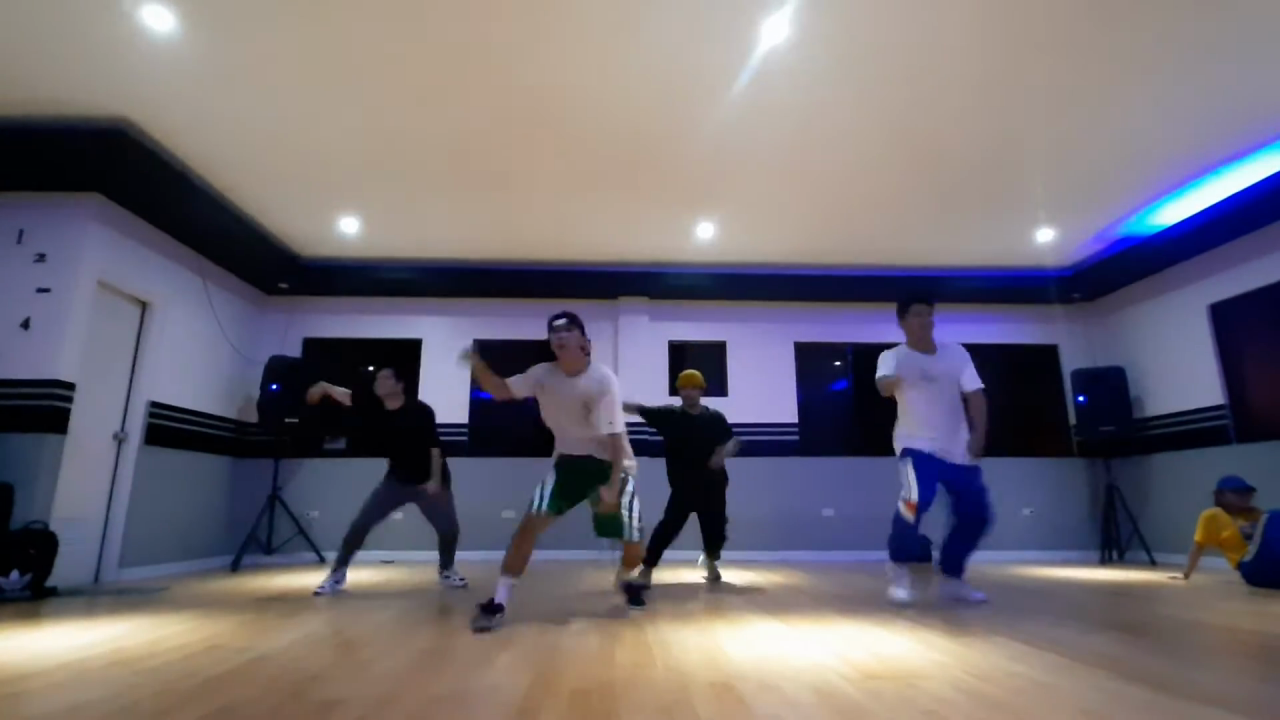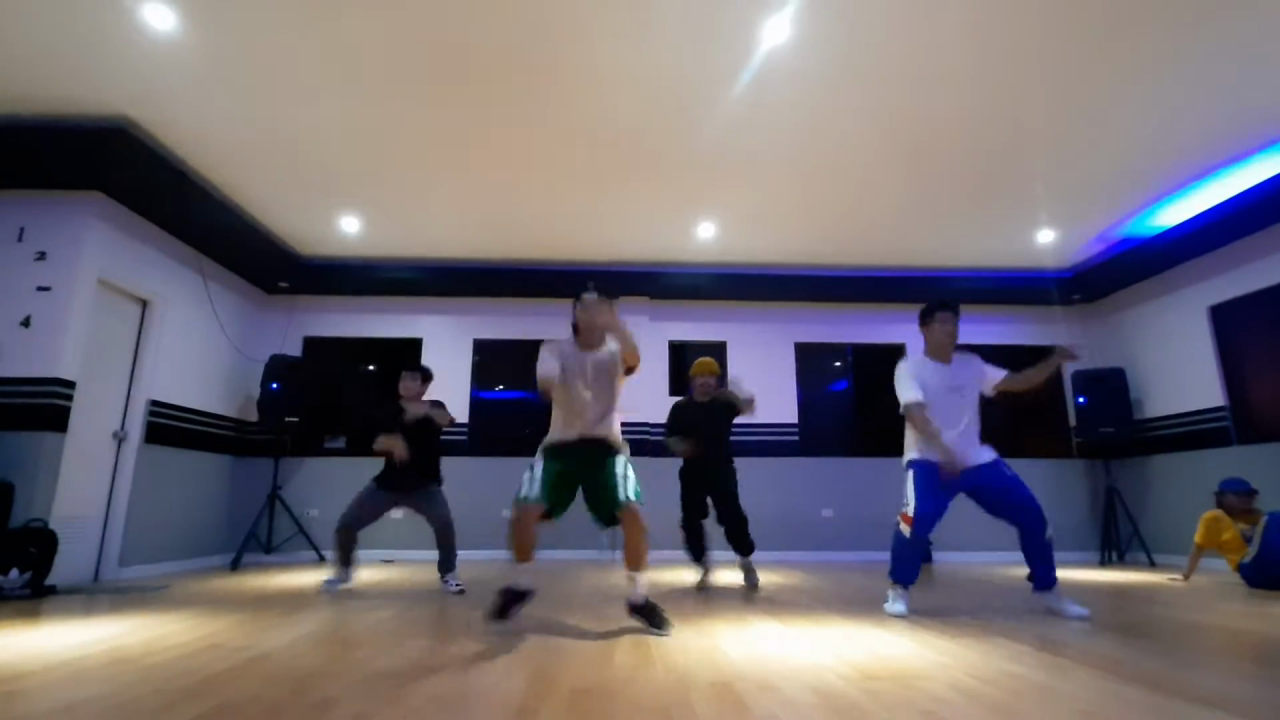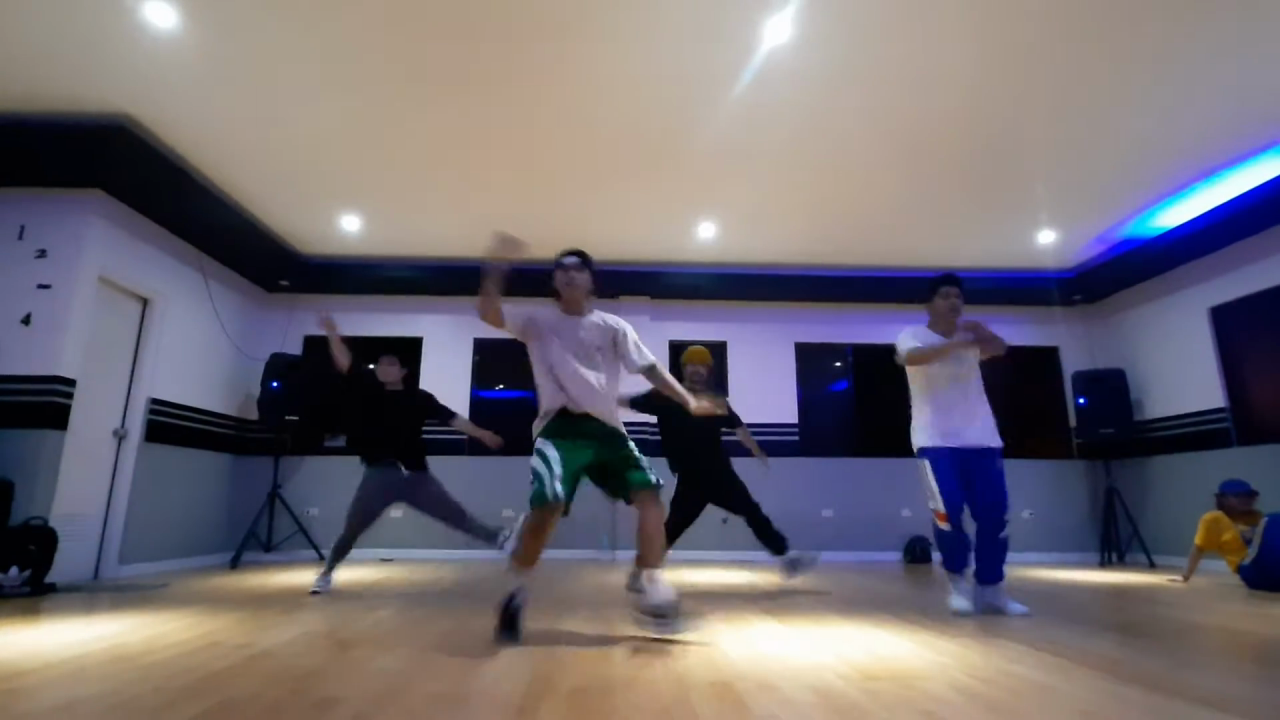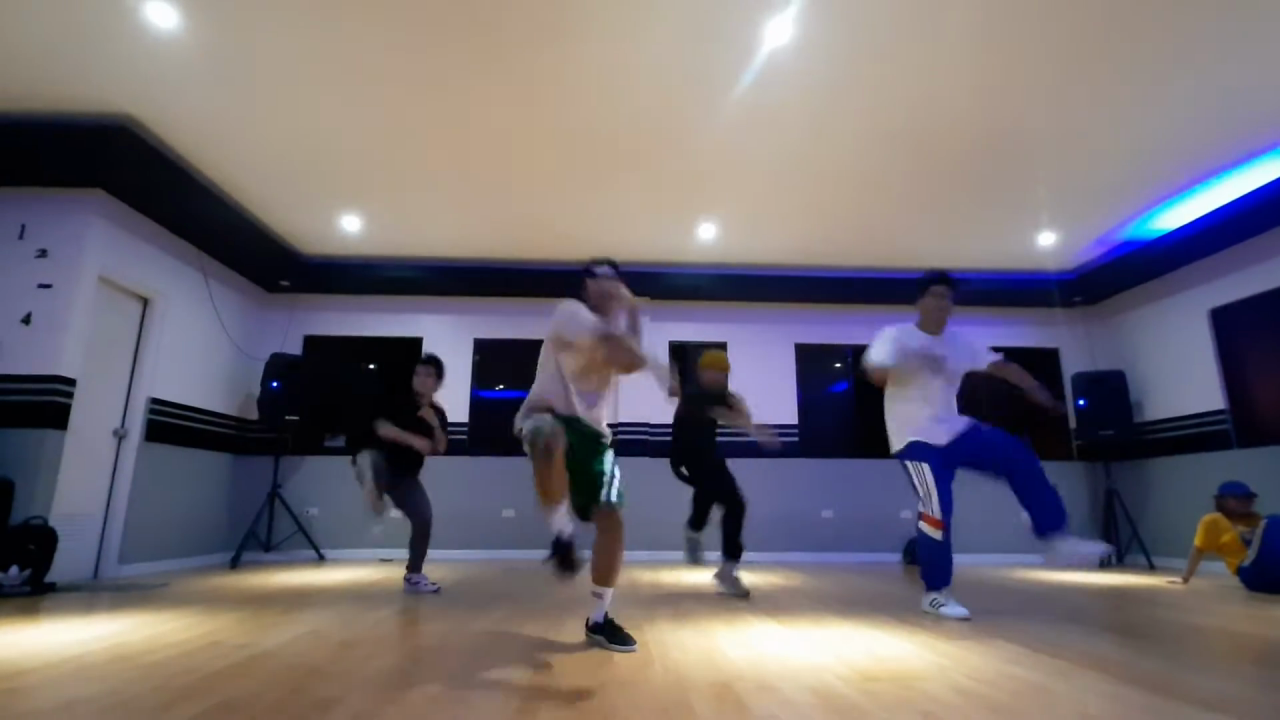
dt=0.3s
person 1, frame 1
left shoulder: (603, 380)
right shoulder: (539, 374)
left elbow: (614, 435)
right elbow: (502, 390)
left wrist: (614, 484)
right wrist: (477, 364)
left hip: (608, 465)
right hip: (567, 461)
left knee: (633, 543)
right knee: (531, 525)
left ankle: (627, 578)
right ankle: (498, 602)
person 1, frame 2
left shoulder: (617, 354)
right shoulder: (555, 348)
left elbow: (632, 358)
right elbow: (546, 382)
left wrist: (612, 325)
right wrist: (560, 388)
left hip: (605, 446)
right hip: (561, 445)
left knee: (632, 517)
right knee: (525, 511)
left ankle: (639, 599)
right ankle: (519, 586)
person 1, frame 3
left shoulder: (613, 327)
right shoulder: (538, 321)
left elbow: (650, 369)
right elbow: (489, 313)
left wrist: (687, 399)
right wrist: (500, 265)
left hip: (606, 430)
right hip: (560, 427)
left knee: (652, 503)
right knee: (546, 513)
left ankle: (654, 598)
right ankle: (514, 599)
person 1, frame 4
left shoulder: (619, 331)
right shoulder: (570, 313)
left elbow: (631, 362)
right elbow: (612, 347)
left wrist: (628, 309)
left hip: (592, 432)
right hip: (546, 415)
left knee: (611, 519)
right knee: (549, 438)
left ankle: (599, 619)
right ankle: (561, 533)
person 2, frame 1
left shoulder: (957, 354)
right shoulder: (892, 358)
left elbow: (975, 398)
right elbow: (885, 388)
left wrist: (978, 437)
right wrist: (894, 381)
left hip: (958, 452)
right hip: (917, 449)
left knee: (975, 518)
right knee: (915, 504)
left ankle: (952, 579)
right ankle: (902, 570)
person 2, frame 2
left shoulder: (971, 364)
right shoulder: (910, 368)
left elbow: (1016, 382)
right elbow: (915, 414)
left wrist: (1053, 362)
right wrist: (944, 452)
left hip: (977, 460)
right hip: (929, 460)
left knee: (1031, 517)
right knee: (917, 518)
left ankle: (1048, 591)
right ankle: (898, 590)
person 2, frame 3
left shoulder: (970, 334)
right shoulder: (914, 336)
left elbow: (996, 349)
right elbow: (913, 357)
left wrist: (980, 334)
right wrist: (961, 343)
left hip: (981, 441)
right hip: (936, 442)
left knee: (994, 516)
right knee: (947, 513)
left ankle: (990, 589)
right ankle: (956, 578)
person 2, frame 4
left shoulder: (959, 341)
right shoulder: (895, 337)
left elbow: (1000, 365)
right elbow: (877, 373)
left wrist: (1034, 388)
right wrist: (913, 367)
left hip: (954, 430)
right hip: (917, 440)
left knee: (1019, 456)
right knee: (937, 514)
left ankle: (1058, 539)
right ankle: (935, 594)
person 3, frame 1
left shoulder: (420, 411)
right shoulder: (376, 413)
left elbow: (434, 445)
right elbow: (349, 398)
left wrist: (435, 479)
right wrist: (325, 387)
left hip: (429, 482)
right hip: (397, 481)
left knee: (449, 528)
right knee: (360, 526)
left ankle: (446, 571)
right ankle: (337, 575)
person 3, frame 2
left shoulder: (435, 408)
right shoulder: (390, 413)
left elbow: (446, 421)
right elbow: (377, 445)
left wrist: (425, 410)
right wrist: (392, 442)
left hip: (424, 485)
right hip: (388, 484)
left knee: (443, 522)
right knee: (346, 524)
left ankle: (448, 574)
right ankle: (343, 571)
person 3, frame 3
left shoulder: (418, 398)
right shoulder: (369, 389)
left elbow: (449, 417)
right elbow: (345, 363)
left wrist: (481, 433)
right wrist: (332, 333)
left hip: (415, 474)
right hip: (381, 474)
left knee: (453, 513)
right knee: (354, 527)
left ankle: (495, 537)
right ankle: (327, 574)
person 3, frame 4
left shoulder: (436, 414)
right shoulder: (397, 399)
left elbow: (440, 448)
right elbow: (381, 428)
left wrist: (435, 425)
right wrist: (412, 440)
left hip: (405, 474)
right hip: (379, 462)
left knee: (424, 523)
right knee: (371, 463)
left ankle: (414, 576)
right ankle: (377, 507)
person 4, frame 1
left shoulder: (714, 418)
right shoulder: (667, 415)
left elbow: (731, 442)
right elbow: (640, 410)
left wrist: (723, 452)
right wrist: (621, 405)
left hip: (712, 485)
right hip: (682, 487)
left knee: (716, 527)
right knee: (669, 525)
left ankle: (711, 562)
right ankle: (647, 568)
person 4, frame 2
left shoulder: (725, 404)
right shoulder: (680, 409)
left elbow: (749, 408)
right elbow: (672, 438)
left wrist: (734, 395)
right wrist: (679, 445)
left hip: (722, 473)
right hip: (692, 475)
left knee: (734, 519)
right knee: (691, 522)
left ankle: (746, 562)
right ankle: (704, 567)
person 4, frame 3
left shoulder: (714, 399)
right shoulder: (665, 397)
left elbow: (736, 425)
right elbow: (630, 402)
left wrist: (756, 450)
left hip: (719, 471)
right hip: (691, 476)
left knee: (751, 511)
right knee: (676, 523)
left ankle: (785, 557)
right ankle: (639, 571)
person 4, frame 4
left shoulder: (719, 395)
right shoulder: (694, 396)
left elbow: (740, 416)
left wrist: (761, 434)
left hip: (708, 458)
right hip: (691, 459)
right knee: (734, 504)
